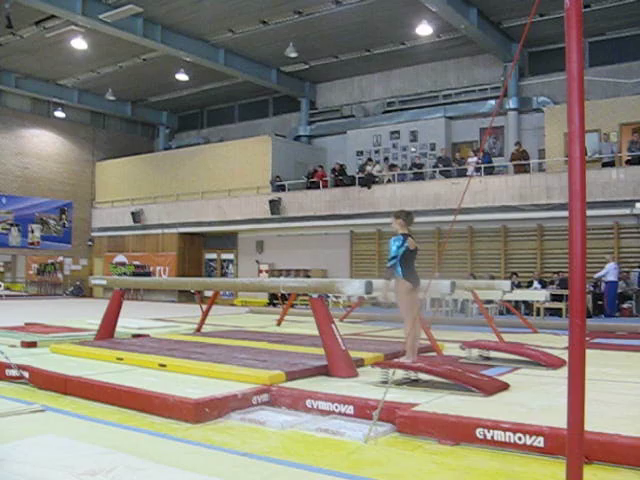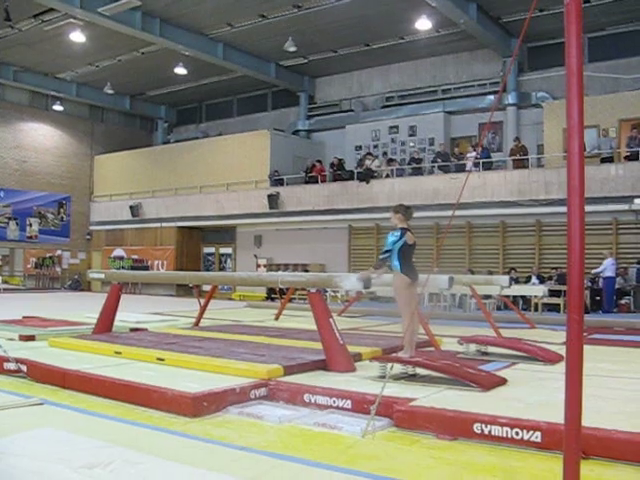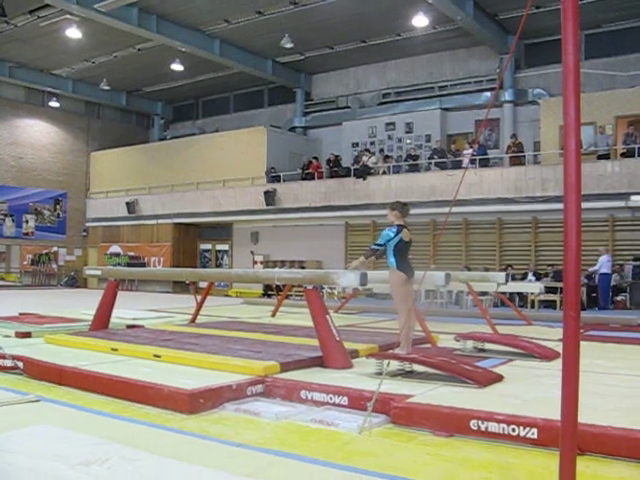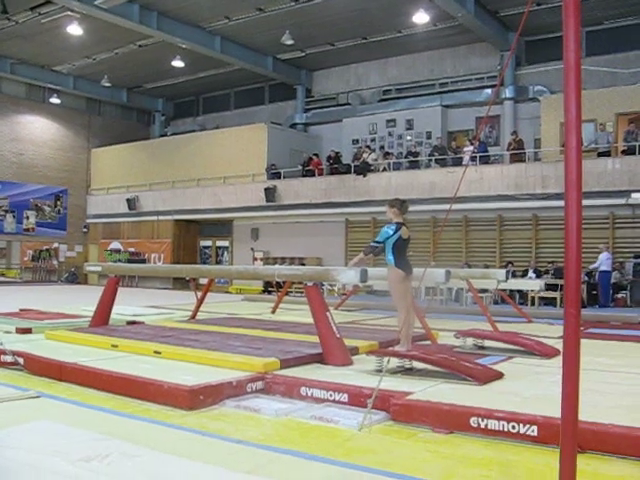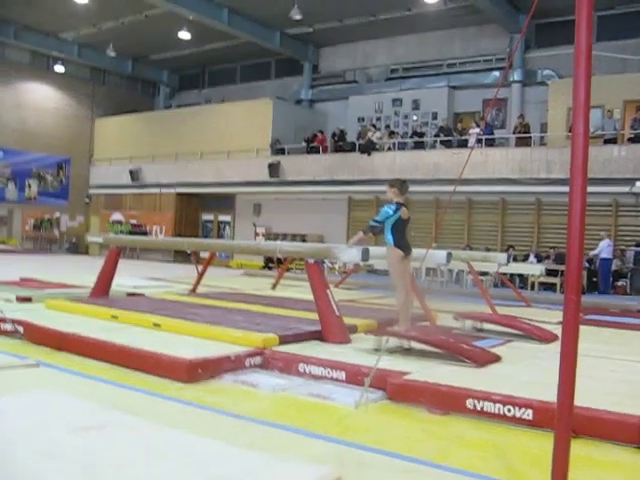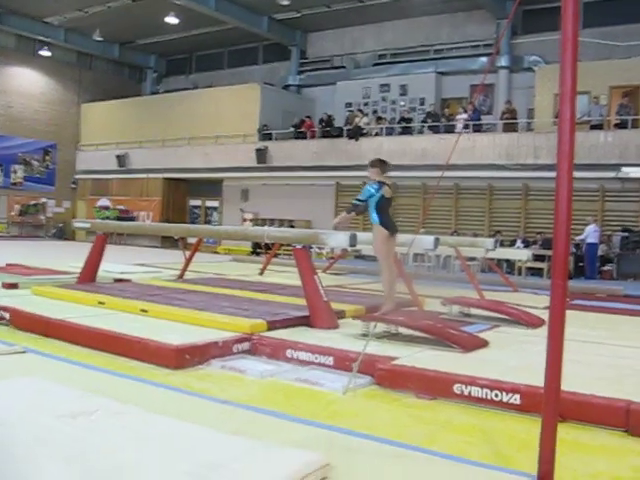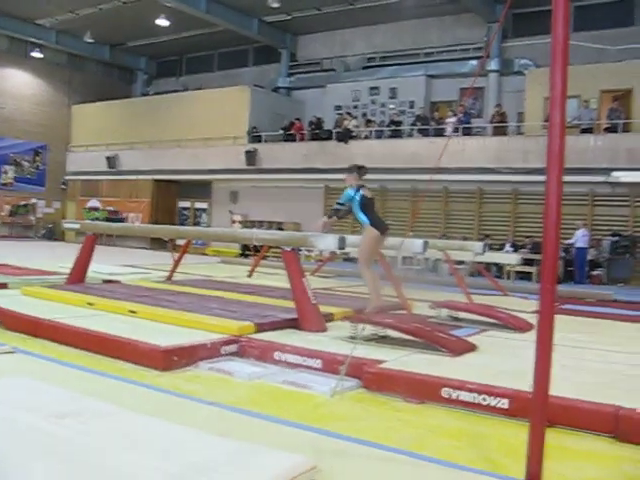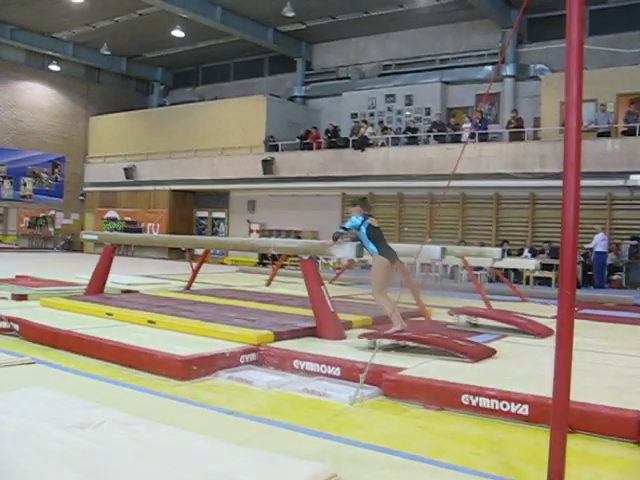
dt=0.2s
person 1, frame 1
left shoulder: (397, 239)
right shoulder: (411, 239)
left elbow: (392, 263)
left wrist: (387, 283)
right wrist: (392, 279)
left hip: (404, 280)
right hip: (413, 279)
left knee: (408, 319)
right knee: (414, 318)
left ankle: (409, 354)
right ankle: (412, 353)
person 1, frame 2
left shoulder: (396, 234)
right shoulder: (409, 234)
left elbow: (385, 255)
left wrist: (371, 272)
right wrist: (379, 271)
left hip: (402, 276)
right hip: (411, 274)
left knee: (406, 314)
right knee: (412, 313)
left ankle: (407, 349)
right ankle: (411, 348)
person 1, frame 3
left shoulder: (392, 231)
right shoulder: (405, 231)
left elbow: (376, 247)
right elbow: (386, 250)
left wrist: (359, 261)
right wrist: (366, 261)
left hip: (398, 273)
right hip: (406, 271)
left knee: (402, 311)
right knee: (408, 310)
left ankle: (403, 347)
right ankle: (408, 345)
person 1, frame 4
left shoulder: (390, 228)
right shoulder: (403, 229)
left elbow: (374, 245)
right elbow: (384, 247)
left wrist: (358, 258)
right wrist: (366, 257)
left hip: (396, 270)
right hip: (405, 268)
left knee: (401, 308)
right knee: (407, 307)
left ankle: (403, 344)
right ankle: (407, 342)
person 1, frame 5
left shoulder: (391, 207)
right shoulder: (403, 208)
left elbow: (374, 224)
right elbow: (383, 227)
left wrist: (358, 237)
right wrist: (364, 237)
left hip: (396, 249)
right hip: (404, 248)
left knee: (401, 288)
right knee: (405, 287)
left ankle: (403, 323)
right ankle: (405, 321)
person 1, frame 6
left shoulder: (372, 186)
right shoulder: (386, 187)
left elbow: (356, 203)
right elbow: (367, 205)
left wrist: (340, 217)
right wrist: (348, 217)
left hip: (381, 228)
right hip: (390, 227)
left knee: (386, 266)
right knee: (389, 266)
left ankle: (388, 303)
right ankle: (390, 301)
person 1, frame 7
left shoulder: (352, 191)
right shoulder: (363, 191)
left elbow: (337, 208)
right elbow: (347, 210)
left wrist: (325, 221)
right wrist: (332, 220)
left hip: (373, 230)
right hip: (380, 229)
left knee: (363, 265)
right knee: (366, 265)
left ankle: (375, 299)
right ankle: (375, 298)
person 1, frame 8
left shoulder: (358, 219)
right shoulder: (370, 220)
left elbow: (339, 233)
right elbow: (364, 238)
left wrist: (334, 241)
left hip: (382, 258)
right hip: (391, 256)
left knee: (378, 294)
right knee: (380, 293)
left ankle: (399, 323)
right ankle: (398, 322)
